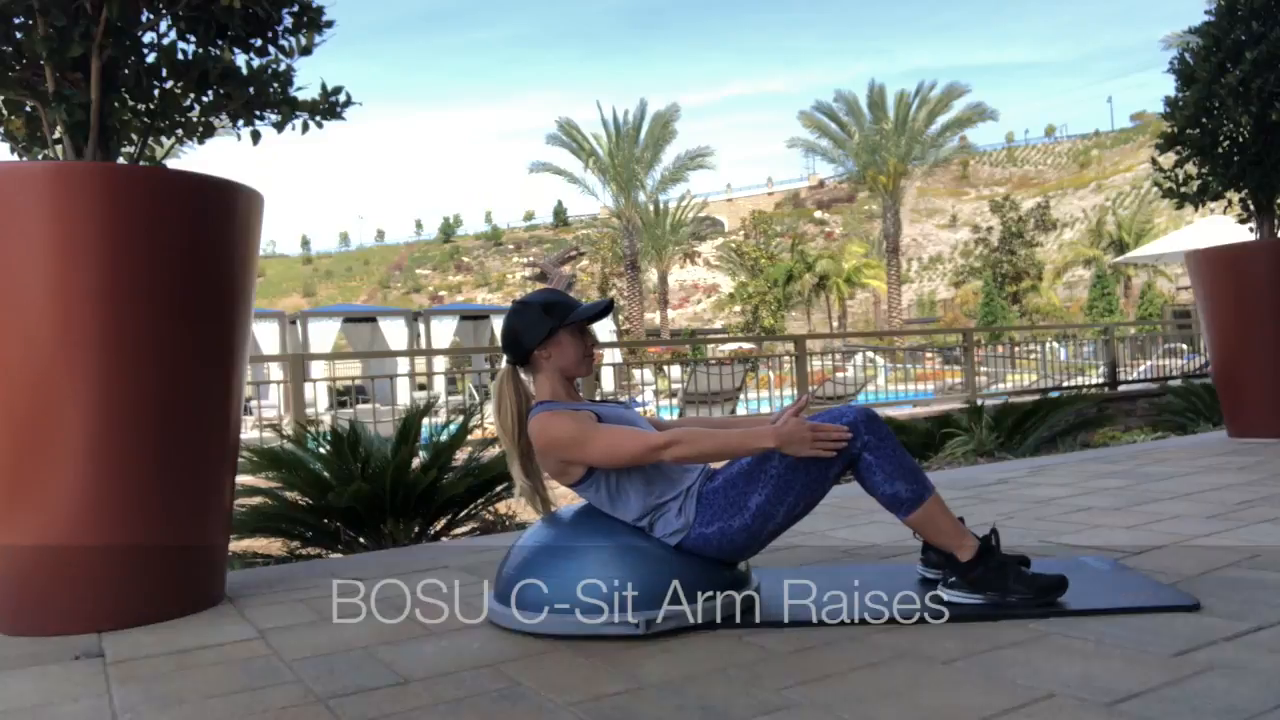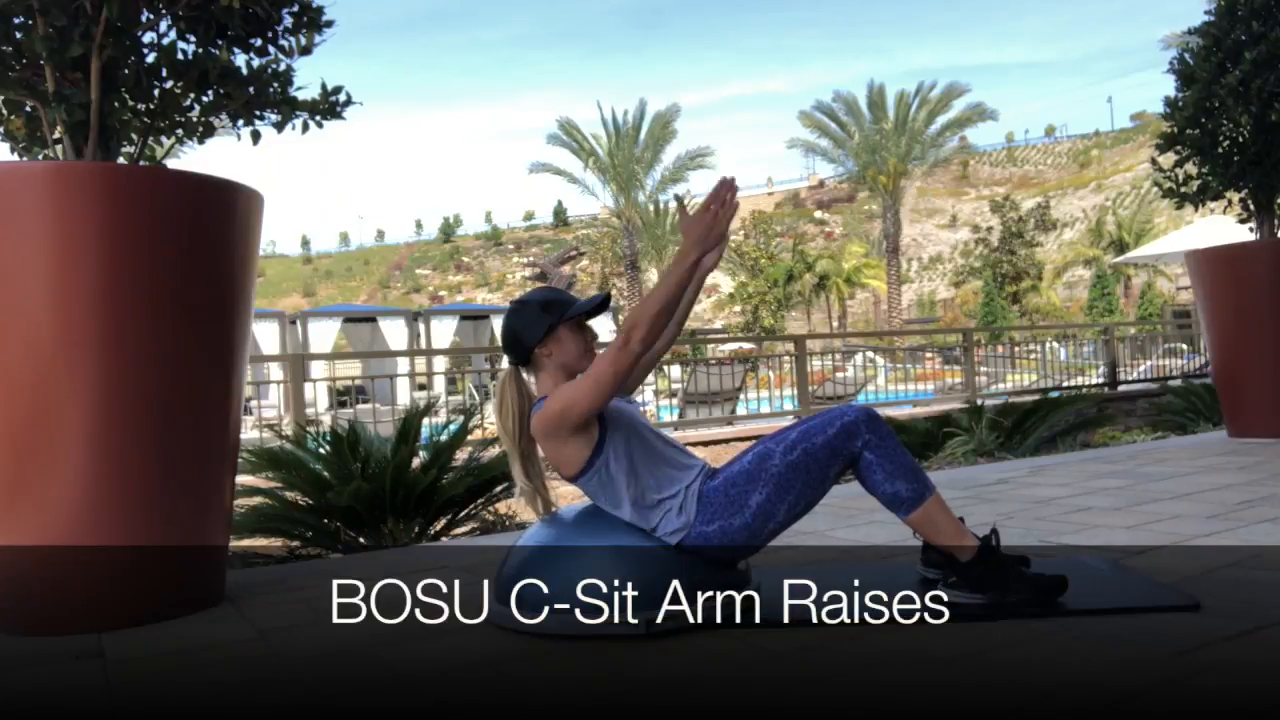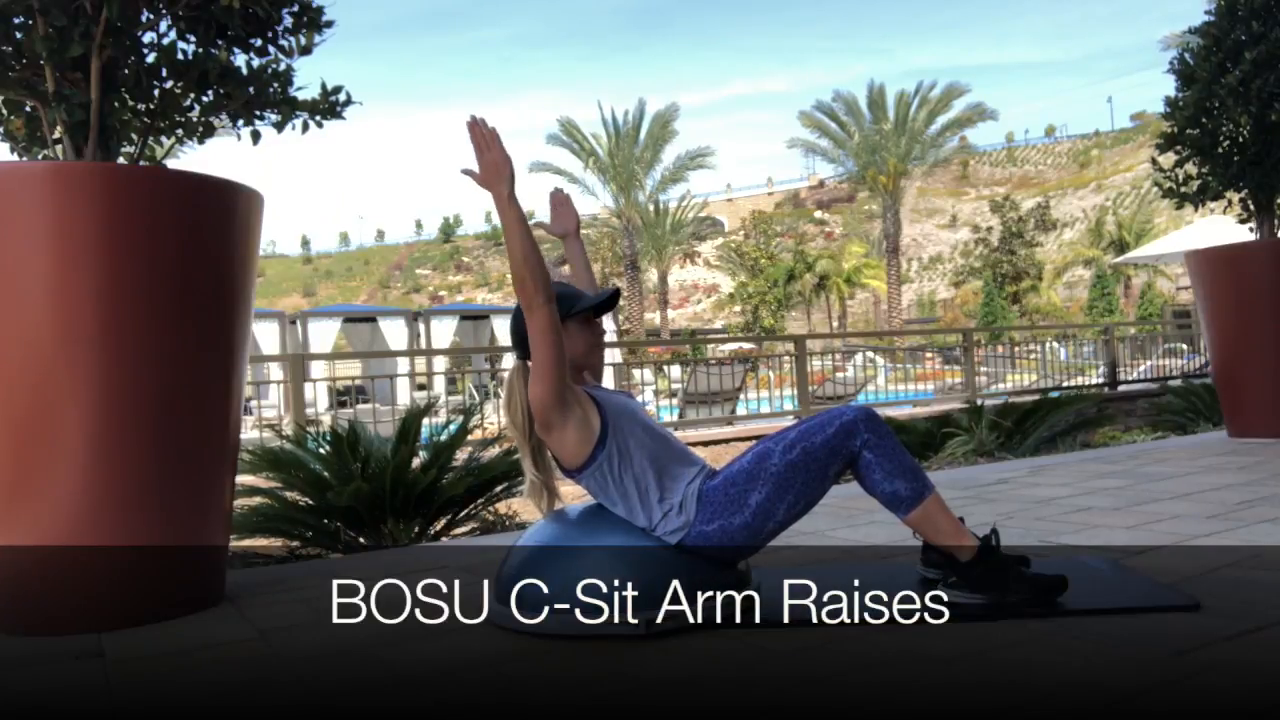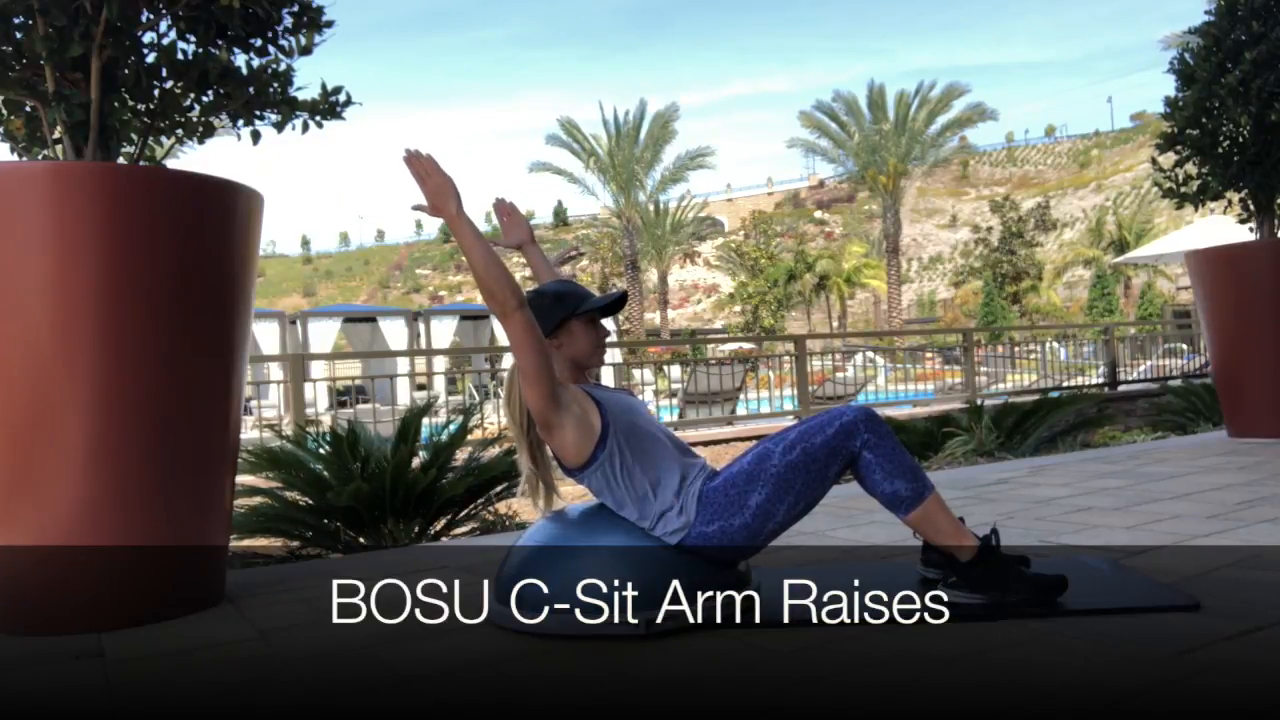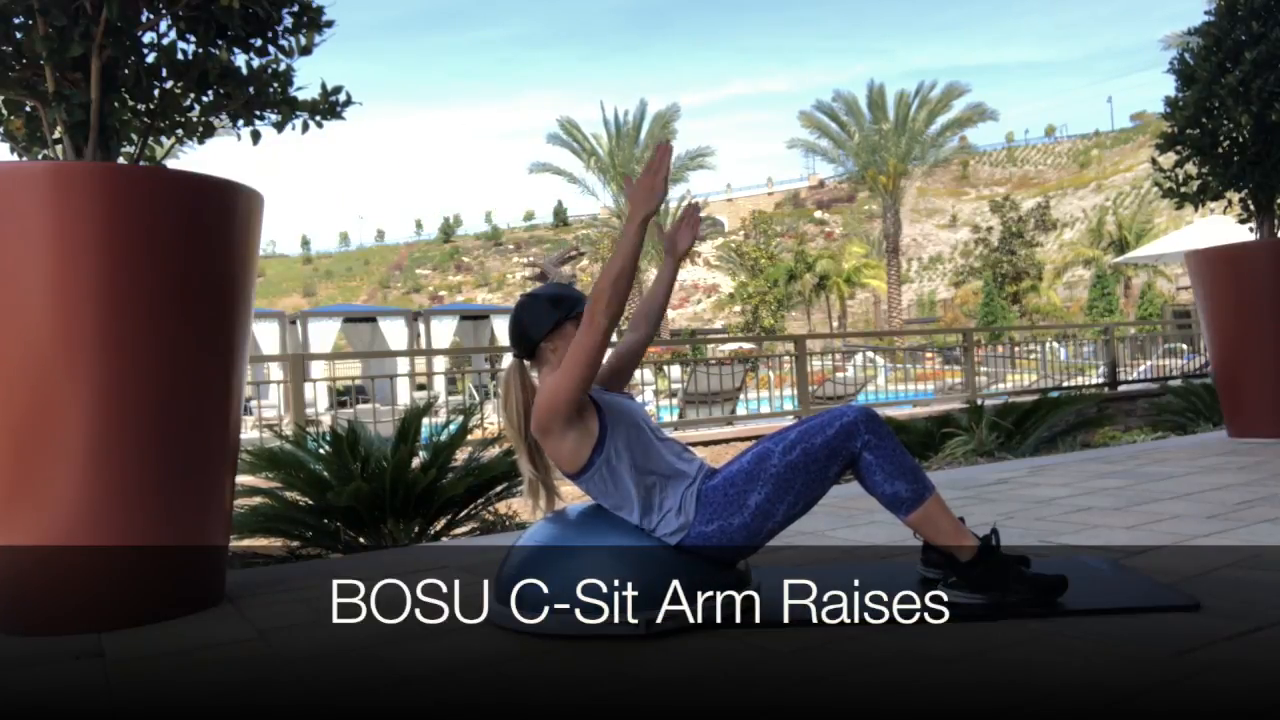
dt=0.5s
person 1, frame 1
left shoulder: (581, 412)
right shoulder: (550, 428)
left elbow: (678, 425)
right elbow: (662, 448)
left wrist: (768, 423)
right wrist: (771, 439)
left hip: (708, 502)
right hip: (701, 523)
left knee: (852, 425)
right knee: (857, 428)
left ankle: (951, 551)
right ankle: (974, 565)
person 1, frame 2
left shoulder: (591, 398)
right shoulder: (554, 419)
left elbow: (656, 341)
right elbow: (630, 343)
left wrist: (701, 268)
right wrist: (688, 252)
left hip: (709, 510)
right hip: (702, 527)
left knee: (855, 427)
right knee: (858, 429)
left ankle: (953, 554)
right ankle: (972, 564)
person 1, frame 3
left shoulder: (584, 396)
right shoulder: (553, 409)
left elbow: (579, 309)
right elbow: (537, 303)
left wrist: (571, 238)
right wrist: (505, 192)
left hip: (711, 509)
right hip: (704, 523)
left knee: (854, 427)
right knee: (857, 427)
left ankle: (955, 551)
right ankle: (972, 563)
person 1, frame 4
left shoulder: (581, 394)
right shoulder: (555, 408)
left elbow: (562, 308)
right elbow: (513, 310)
left wrist: (528, 245)
right wrist: (455, 214)
left hip: (709, 507)
right hip: (707, 521)
left knee: (852, 427)
right knee: (857, 427)
left ankle: (951, 551)
right ankle: (972, 563)
person 1, frame 5
left shoulder: (586, 400)
right shoulder: (553, 409)
left elbow: (640, 334)
right elbow: (596, 323)
left wrist: (672, 261)
right wrist: (636, 220)
left hip: (710, 504)
right hip: (705, 522)
left knee: (854, 427)
right knee: (858, 428)
left ankle: (953, 554)
right ankle: (973, 566)
